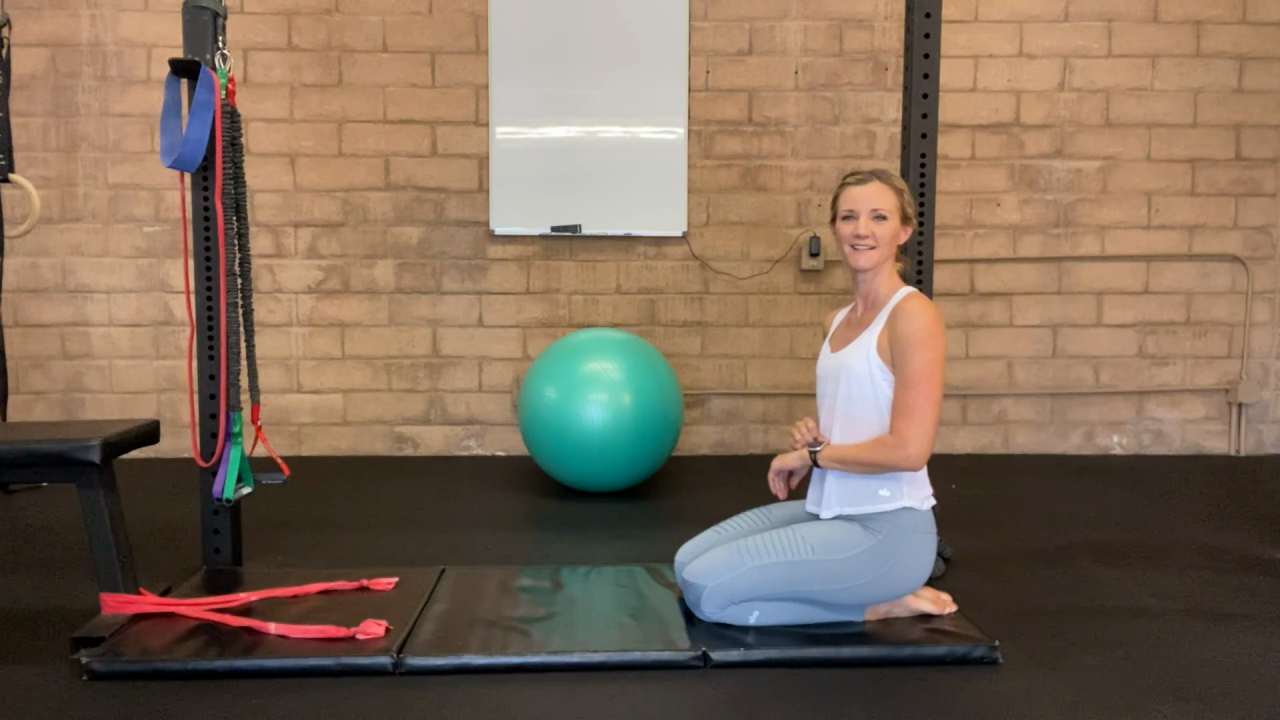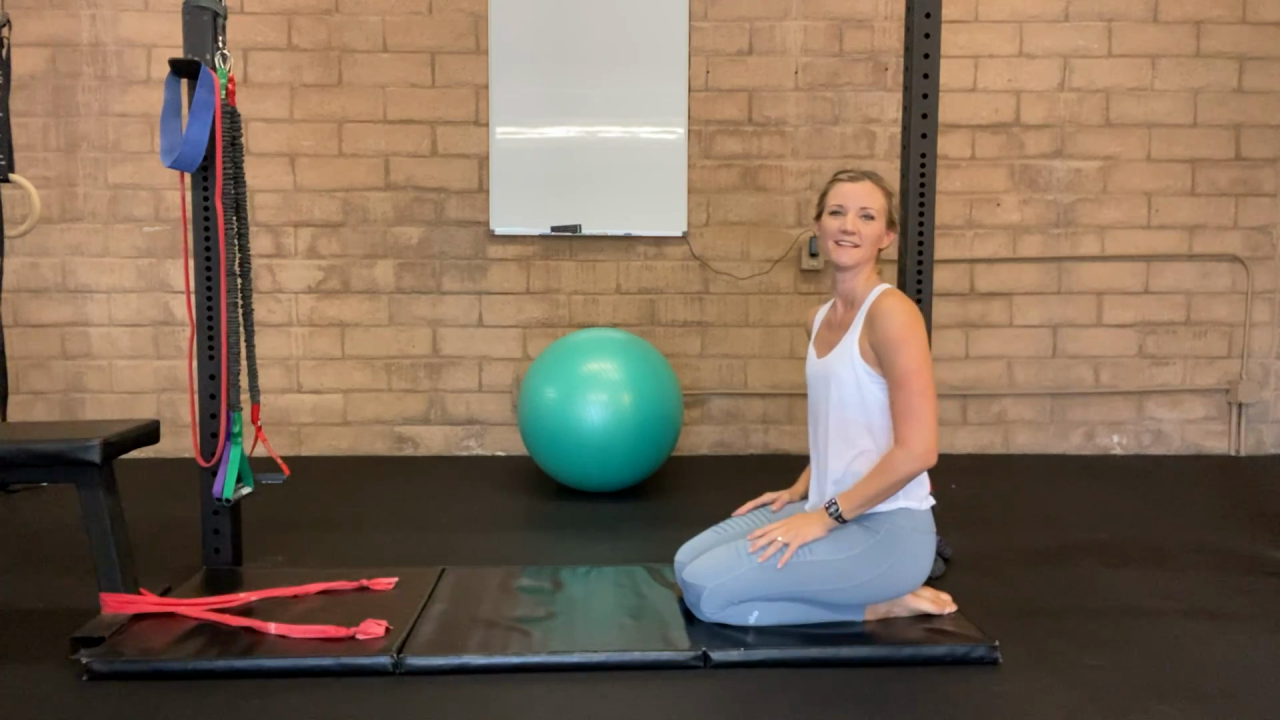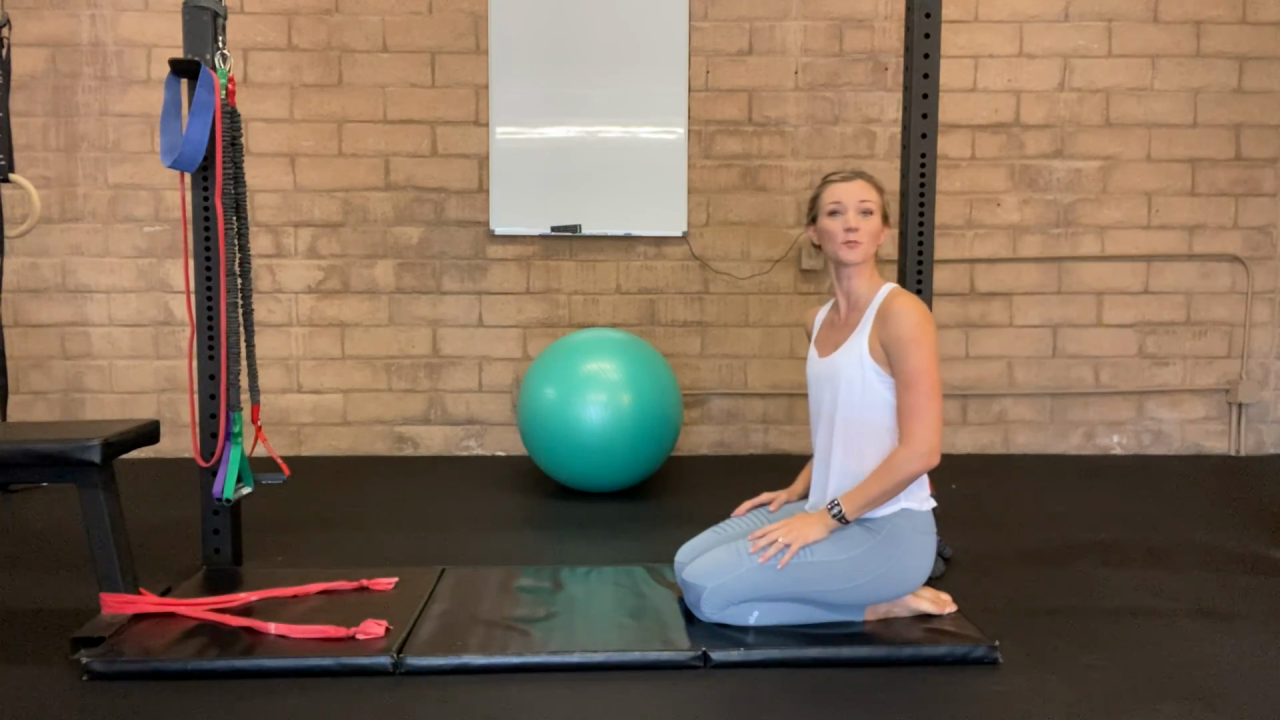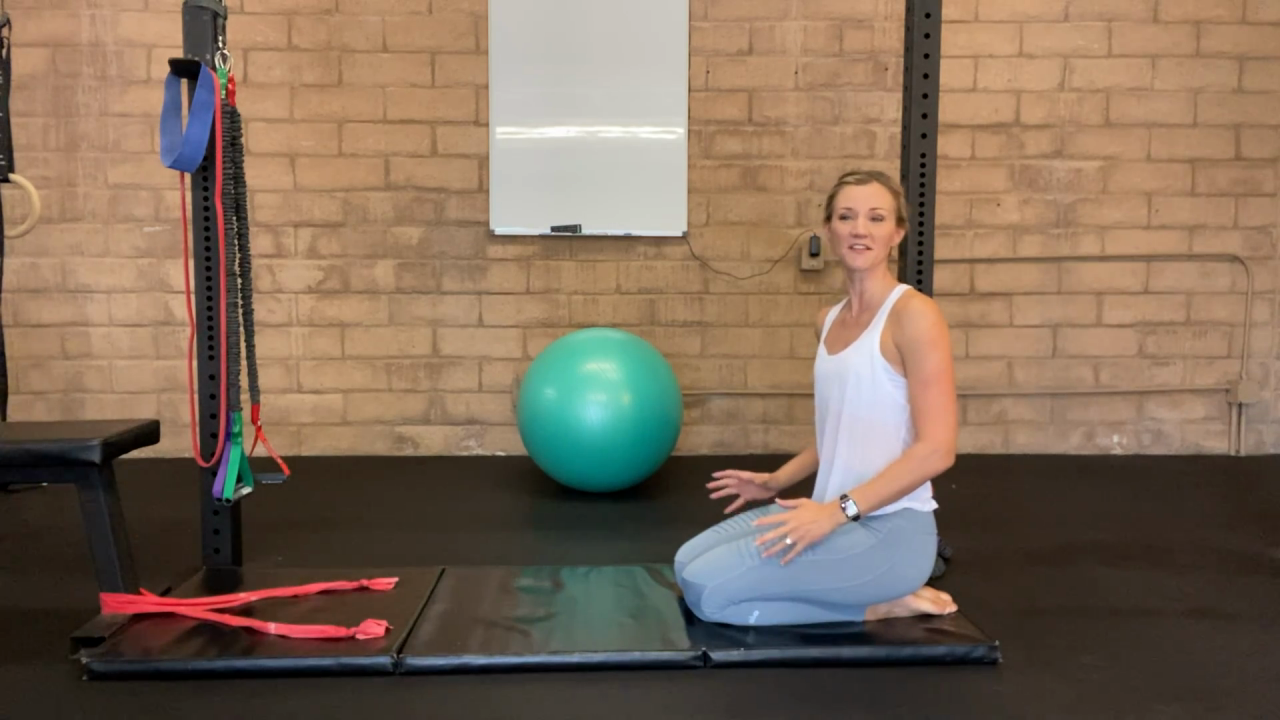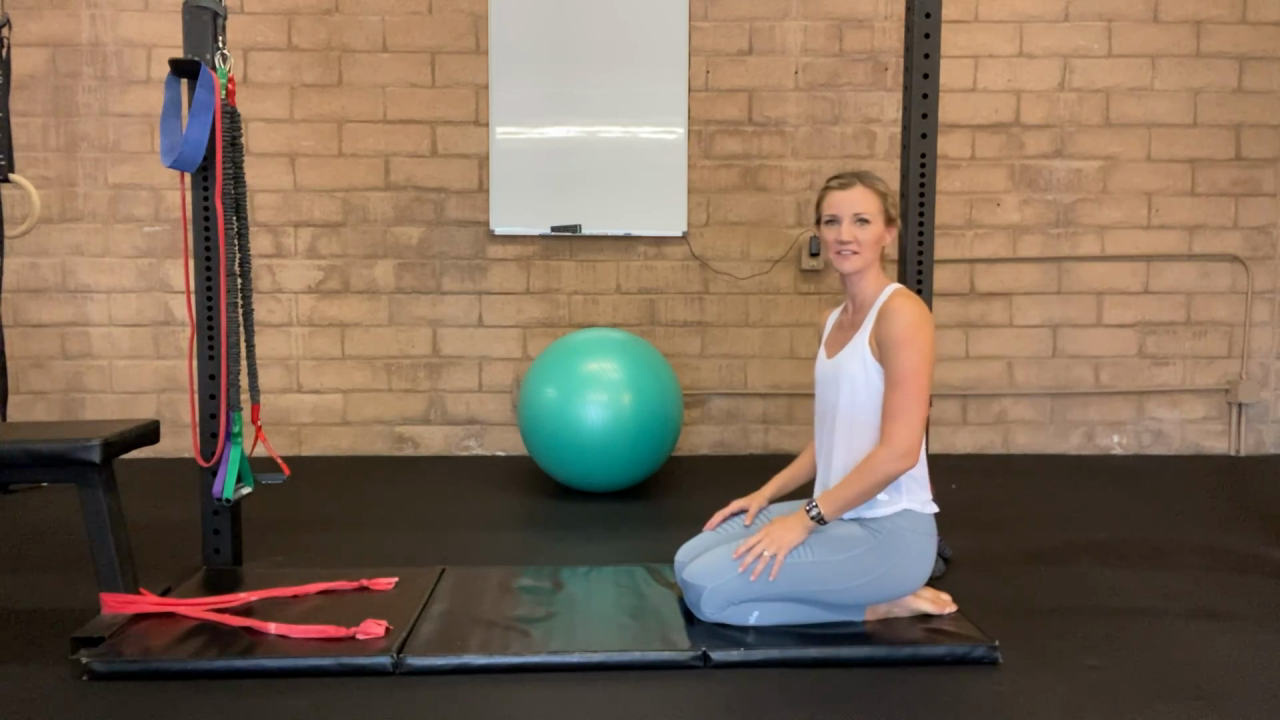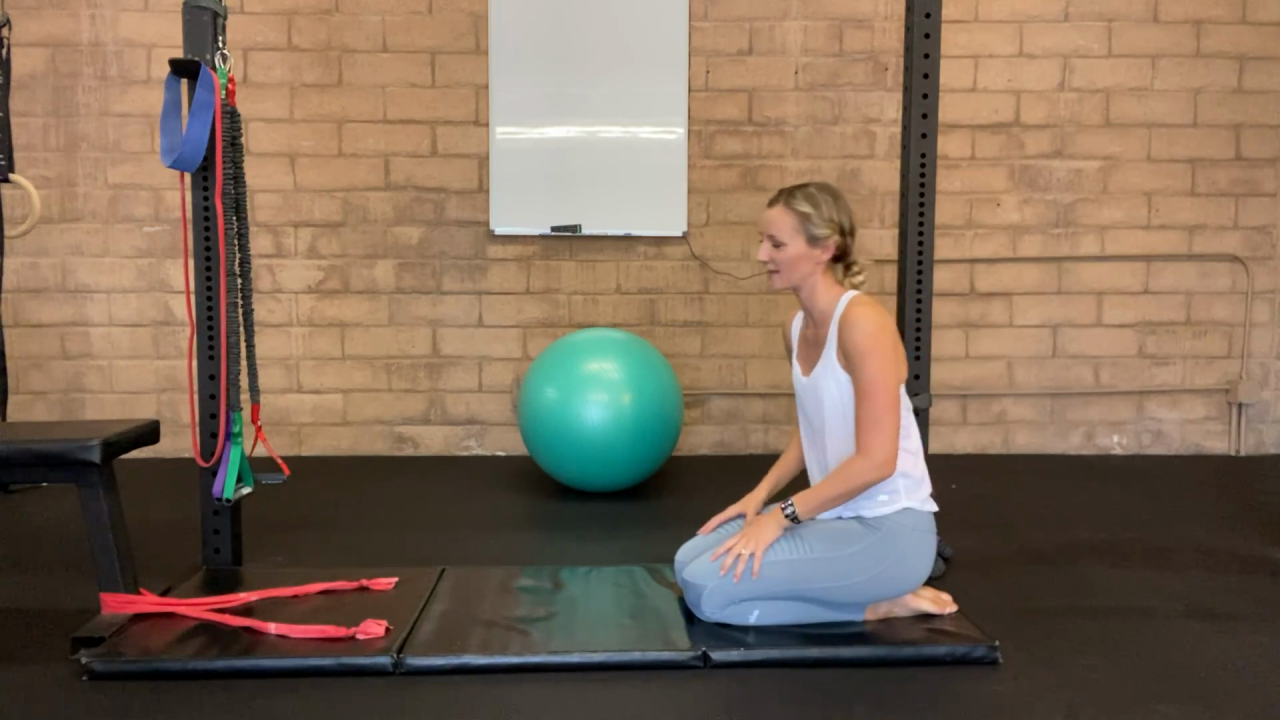
dt=0.7s
person 1, frame 1
left shoulder: (912, 314)
right shoulder: (837, 320)
left elbow: (909, 449)
left wrist: (810, 453)
right wrist: (811, 437)
left hip: (887, 531)
right hip: (829, 512)
left knee: (708, 589)
right knee: (689, 564)
left ankle: (878, 604)
right ankle: (868, 592)
person 1, frame 2
left shoulder: (891, 312)
right shoulder: (820, 319)
left elbow: (918, 450)
left wrist: (825, 517)
right wrist: (799, 492)
left hip: (885, 531)
right hip: (834, 510)
left knee: (707, 590)
right knee: (689, 564)
left ankle: (878, 603)
right ankle: (870, 593)
person 1, frame 3
left shoulder: (901, 312)
right shoulder: (819, 320)
left elbow: (921, 450)
left wrist: (827, 518)
right wrist: (796, 492)
left hip: (887, 532)
right hip: (834, 512)
left knee: (707, 590)
right knee: (688, 565)
left ankle: (877, 604)
right ankle: (870, 594)
person 1, frame 4
left shoulder: (913, 314)
right shoulder: (829, 321)
left elbow: (937, 449)
left wrist: (839, 511)
right wrist: (776, 480)
left hip: (888, 531)
right hip: (836, 515)
left knee: (708, 589)
right knee: (689, 565)
left ankle: (879, 603)
right ankle: (870, 592)
person 1, frame 5
left shoulder: (901, 312)
right shoulder: (832, 321)
left elbow: (900, 451)
left wrist: (806, 518)
right wrist: (768, 492)
left hip: (889, 532)
right hip: (839, 516)
left knee: (708, 590)
right knee: (689, 564)
left ankle: (879, 604)
right ankle: (871, 592)
person 1, frame 6
left shoulder: (862, 322)
right shoulder: (798, 326)
left elbow: (876, 461)
left wrist: (781, 516)
right wrist: (760, 495)
left hip: (889, 531)
right hip: (838, 516)
left knee: (708, 589)
right knee: (690, 563)
left ankle: (879, 601)
right ankle: (868, 587)
